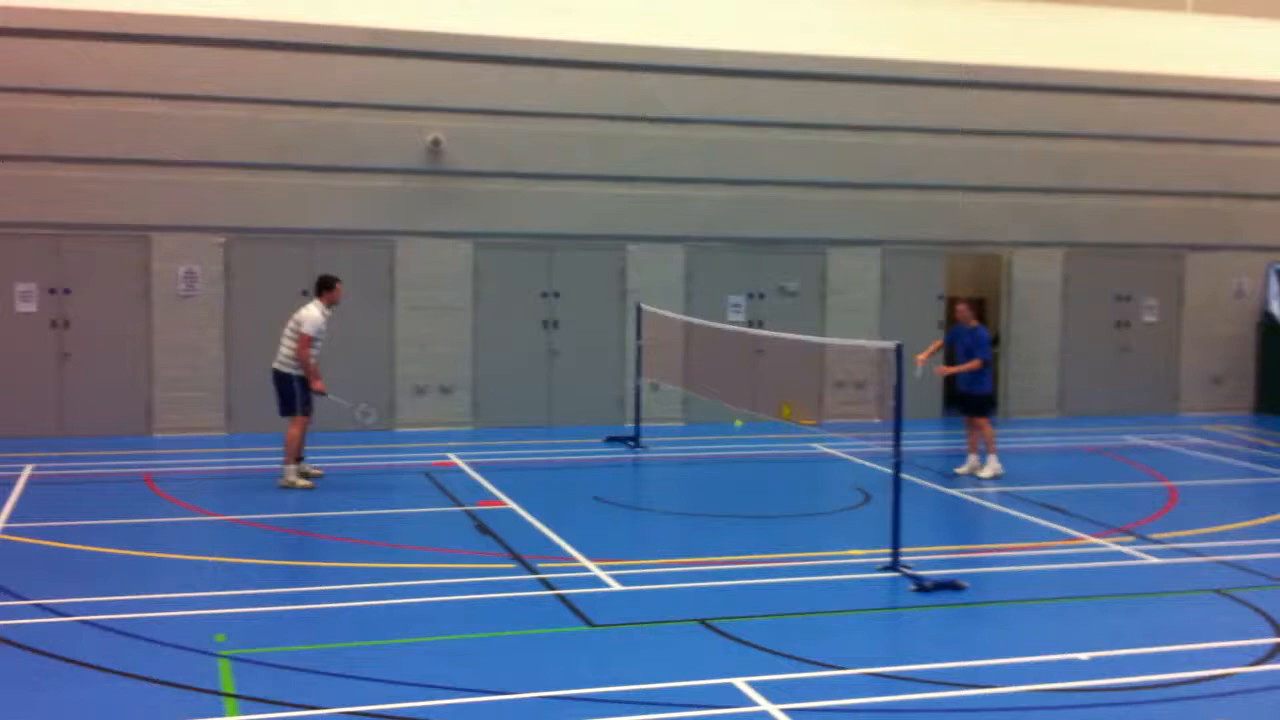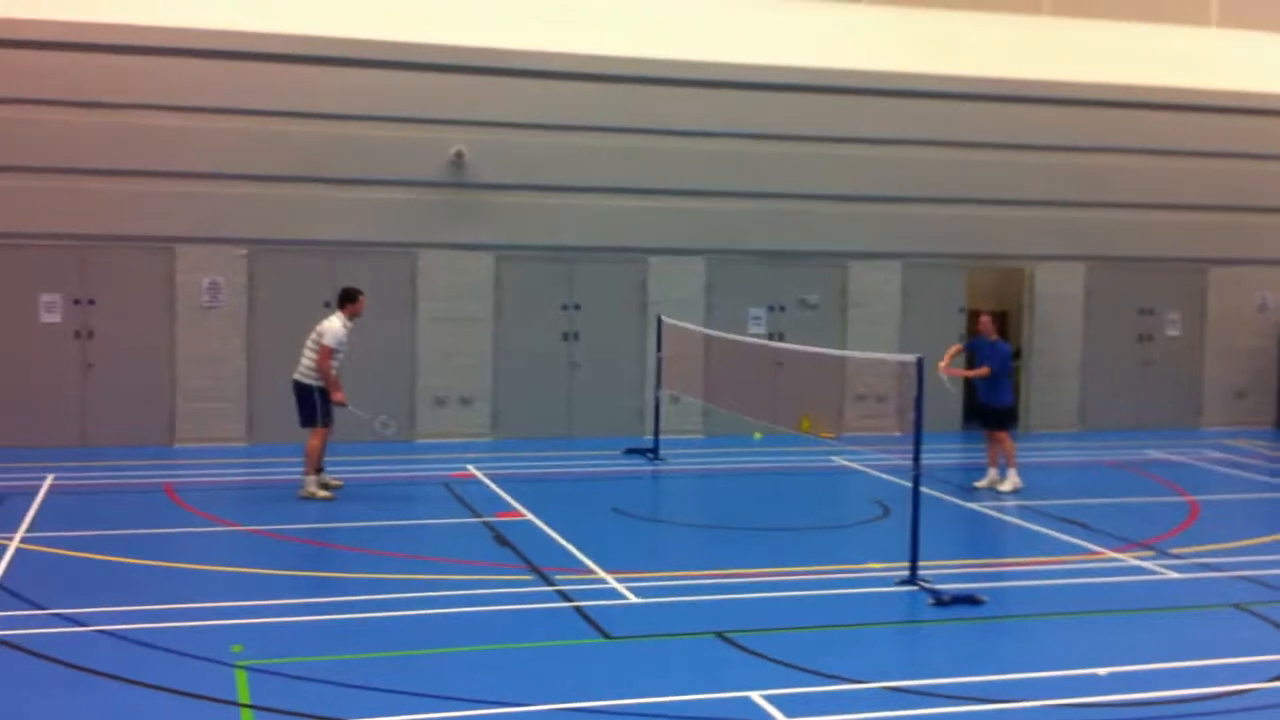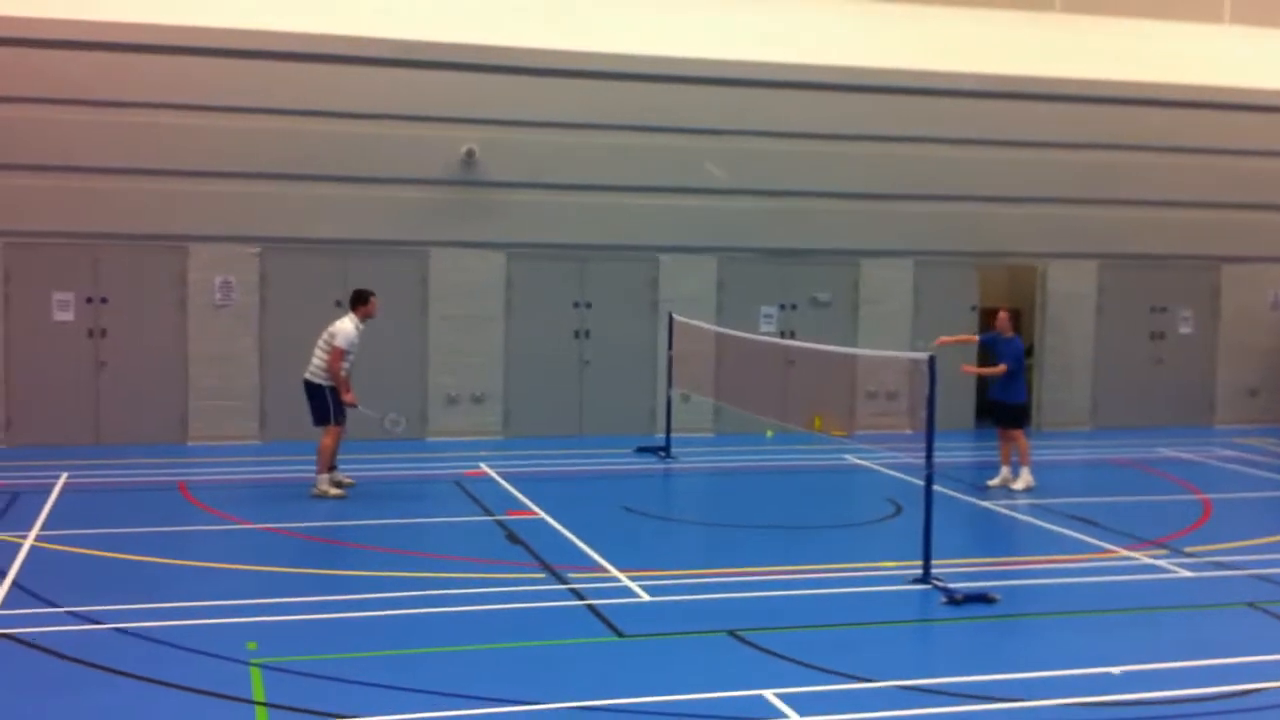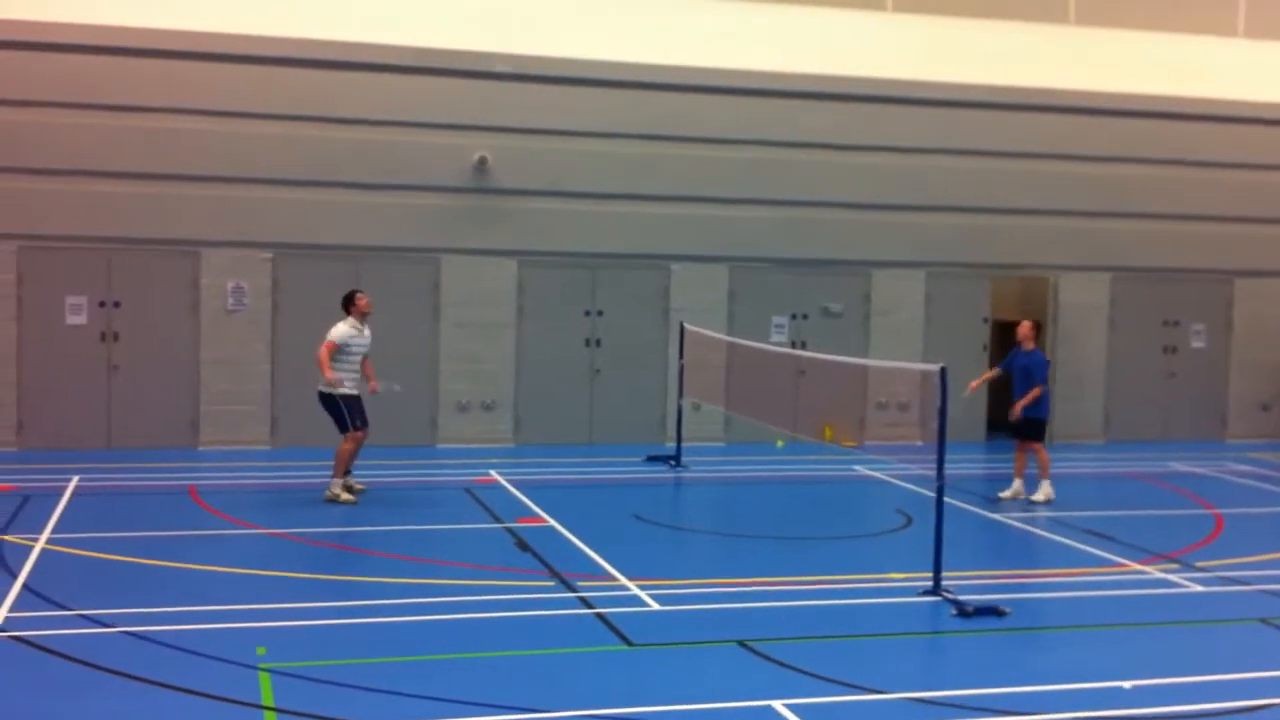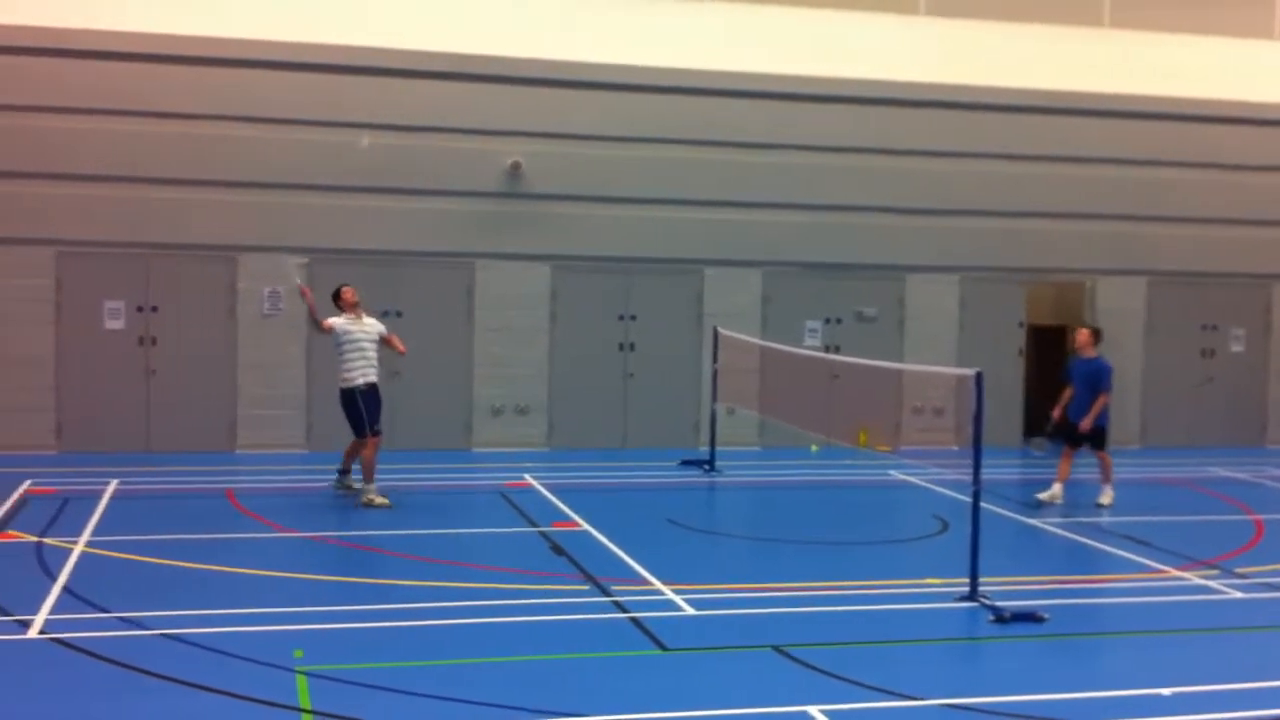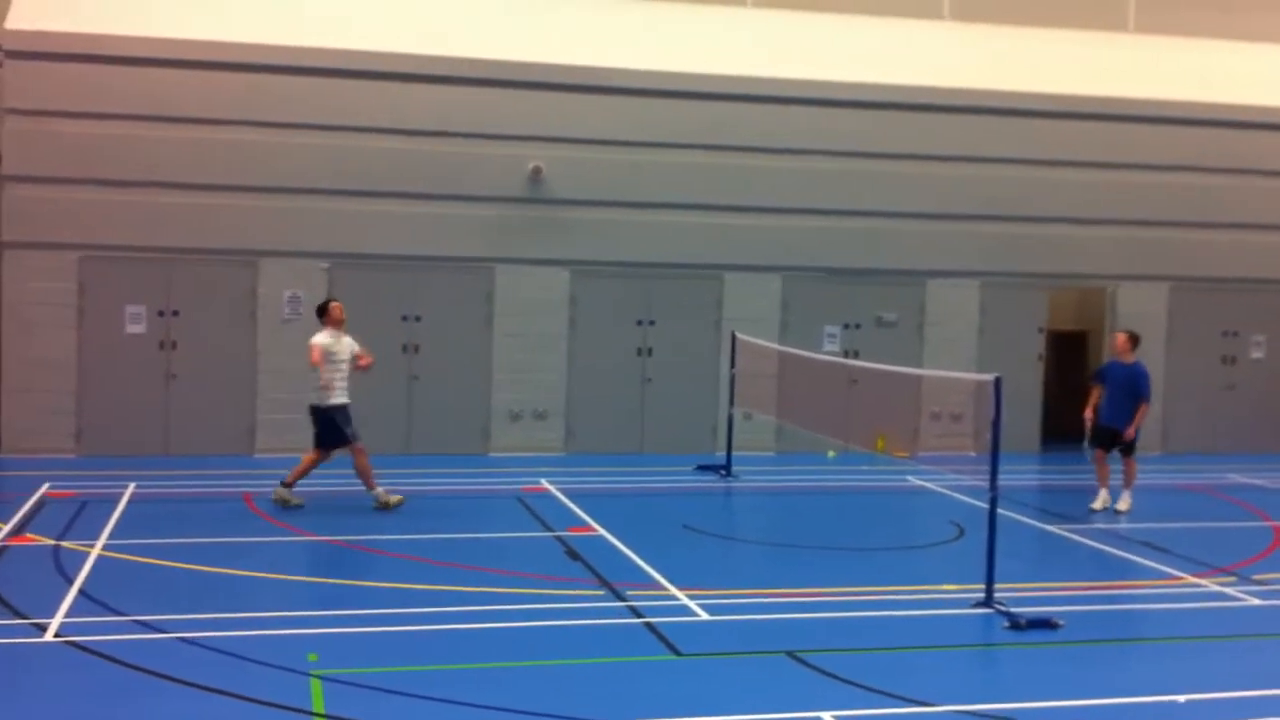
dt=0.4s
person 1, frame 1
left shoulder: (317, 313)
right shoulder: (314, 316)
right elbow: (301, 351)
left wrist: (317, 378)
right wrist: (313, 381)
left hip: (295, 374)
right hip: (291, 374)
left knee: (304, 419)
right knee: (298, 420)
left ankle: (300, 465)
right ankle: (289, 474)
person 1, frame 2
left shoulder: (340, 326)
right shoulder: (336, 328)
right elbow: (322, 363)
left wrist: (338, 390)
right wrist: (333, 392)
left hip: (315, 384)
right hip: (311, 385)
left knee: (324, 430)
right knee: (318, 431)
left ankle: (319, 476)
right ankle: (309, 485)
person 1, frame 3
left shoulder: (352, 327)
right shoulder: (348, 330)
right elbow: (333, 364)
left wrist: (349, 391)
right wrist: (343, 393)
left hip: (325, 383)
right hip: (320, 383)
left knee: (338, 428)
right knee: (333, 429)
left ankle: (333, 474)
right ankle: (321, 484)
person 1, frame 4
left shoulder: (365, 333)
right shoulder: (342, 330)
right elbow: (324, 352)
left wrist: (371, 381)
right wrist: (327, 373)
left hip: (351, 392)
right hip: (334, 392)
left knee: (361, 434)
right knee: (353, 435)
left ankle: (346, 478)
right ankle: (335, 488)
person 1, frame 5
left shoulder: (373, 323)
right shoulder: (340, 324)
left elbow: (390, 339)
right elbow: (320, 326)
left wrist: (399, 346)
right wrist: (308, 298)
left hip: (368, 388)
right hip: (355, 390)
left knee: (363, 438)
right knee: (372, 439)
left ankle: (344, 475)
right ankle: (370, 493)
person 1, frame 6
left shoulder: (347, 341)
right shoulder: (321, 339)
left elbow: (366, 360)
right elbow: (316, 358)
left wrist: (363, 362)
right wrist: (324, 375)
left hip: (336, 405)
right hip: (328, 406)
left knee: (321, 452)
right knee: (357, 449)
left ankle: (284, 489)
right ankle: (379, 495)
person 2, frame 1
left shoulder: (981, 335)
right shoulder: (958, 330)
left elbow: (978, 363)
right elbow: (941, 342)
left wrist: (952, 370)
right wrist: (925, 355)
left hip: (980, 387)
right hip: (964, 386)
left knee: (982, 422)
right knee: (970, 422)
left ankle: (993, 462)
right ankle: (973, 461)
person 2, frame 2
left shoulder: (1002, 349)
right shoulder: (979, 342)
left elbow: (985, 371)
right elbow: (958, 348)
left wrist: (960, 373)
right wrist: (946, 361)
left hip: (1001, 400)
right hip: (985, 399)
left knee: (1002, 436)
right knee: (990, 435)
left ankle: (1013, 476)
right ankle: (993, 474)
person 2, frame 3
left shoulder: (1016, 346)
right shoulder: (996, 338)
left elbow: (1002, 370)
right elbow: (973, 339)
left wrist: (975, 370)
right wrist: (950, 339)
left hip: (1015, 398)
right hip: (999, 396)
left knee: (1016, 434)
right knee: (1003, 433)
left ankle: (1025, 475)
right ankle: (1005, 473)
person 2, frame 4
left shoulder: (1039, 359)
right shoulder: (1016, 354)
left elbow: (1039, 388)
right elbow: (998, 370)
left wrist: (1020, 405)
right wrist: (978, 381)
left hip: (1035, 412)
right hip: (1018, 411)
left knee: (1036, 446)
right knee: (1020, 446)
left ankle: (1046, 488)
right ankle: (1018, 486)
person 2, frame 5
left shoulder: (1102, 366)
right shoulder: (1075, 363)
left elbow: (1104, 396)
left wrist: (1090, 418)
right wrist: (1059, 407)
left hip: (1094, 420)
right hip: (1074, 418)
left knee: (1101, 454)
right knee: (1067, 452)
left ankle: (1108, 489)
right ankle: (1056, 491)
person 2, frame 6
left shoulder: (1140, 373)
right shoulder: (1109, 366)
left elbow: (1145, 403)
right elbow: (1098, 387)
left wrist: (1134, 426)
right wrist: (1090, 408)
left hip: (1127, 426)
right hip: (1105, 422)
left knee: (1127, 459)
right knee: (1099, 456)
left ankle: (1126, 496)
right ankle: (1103, 495)
